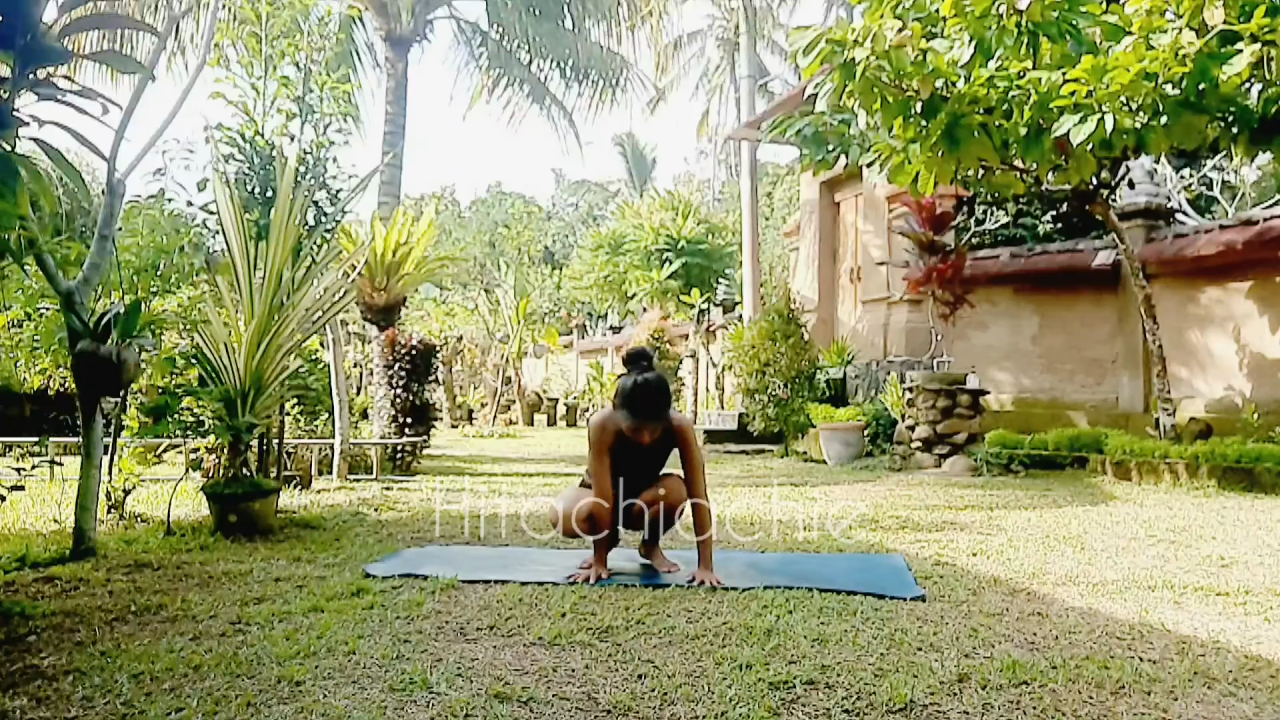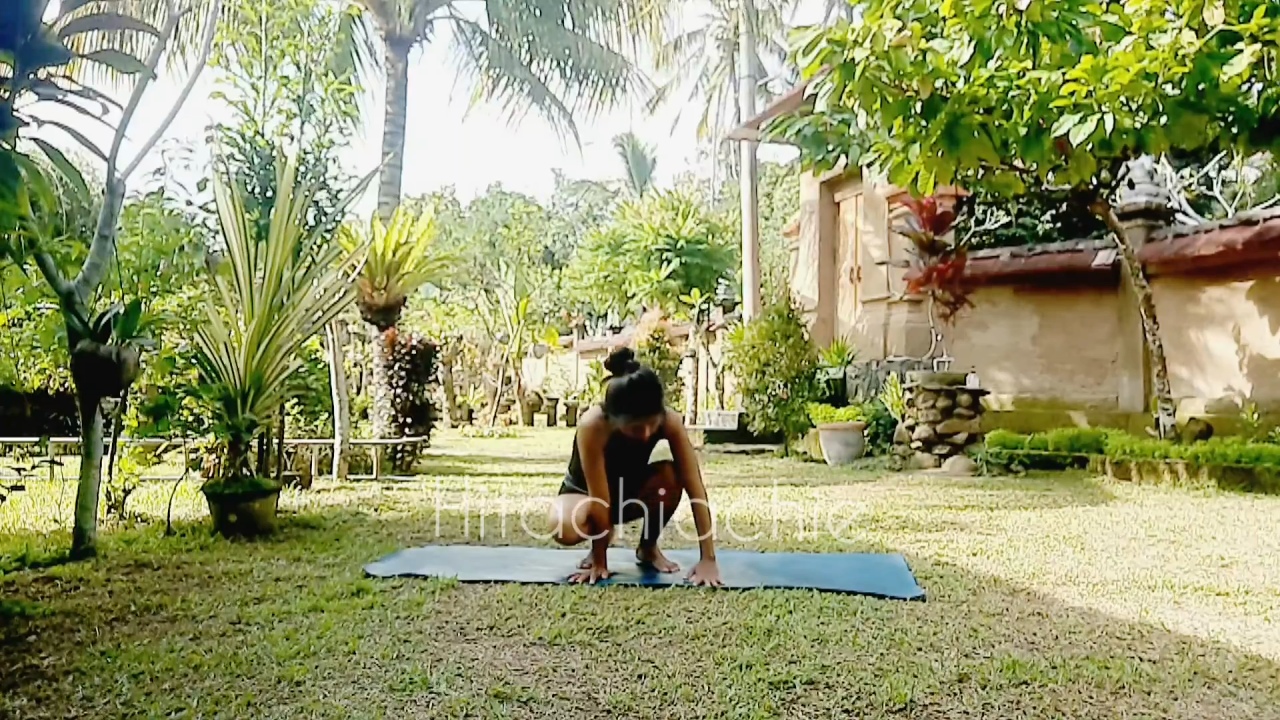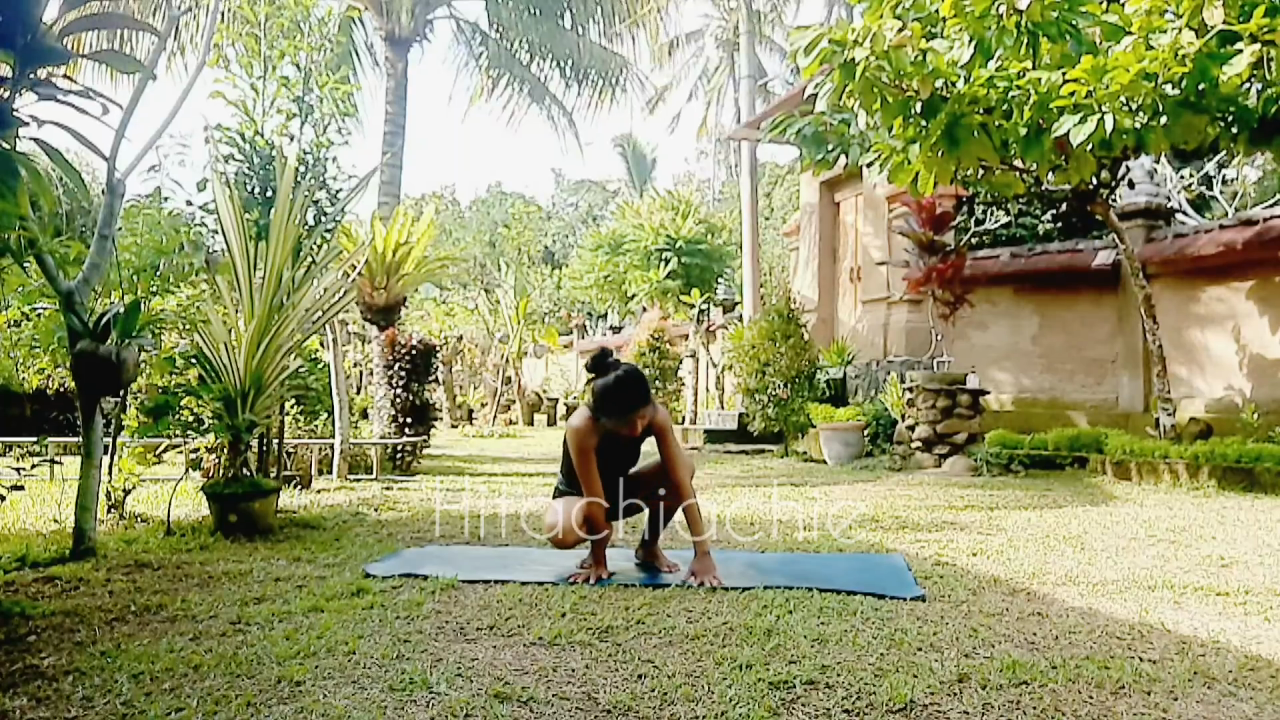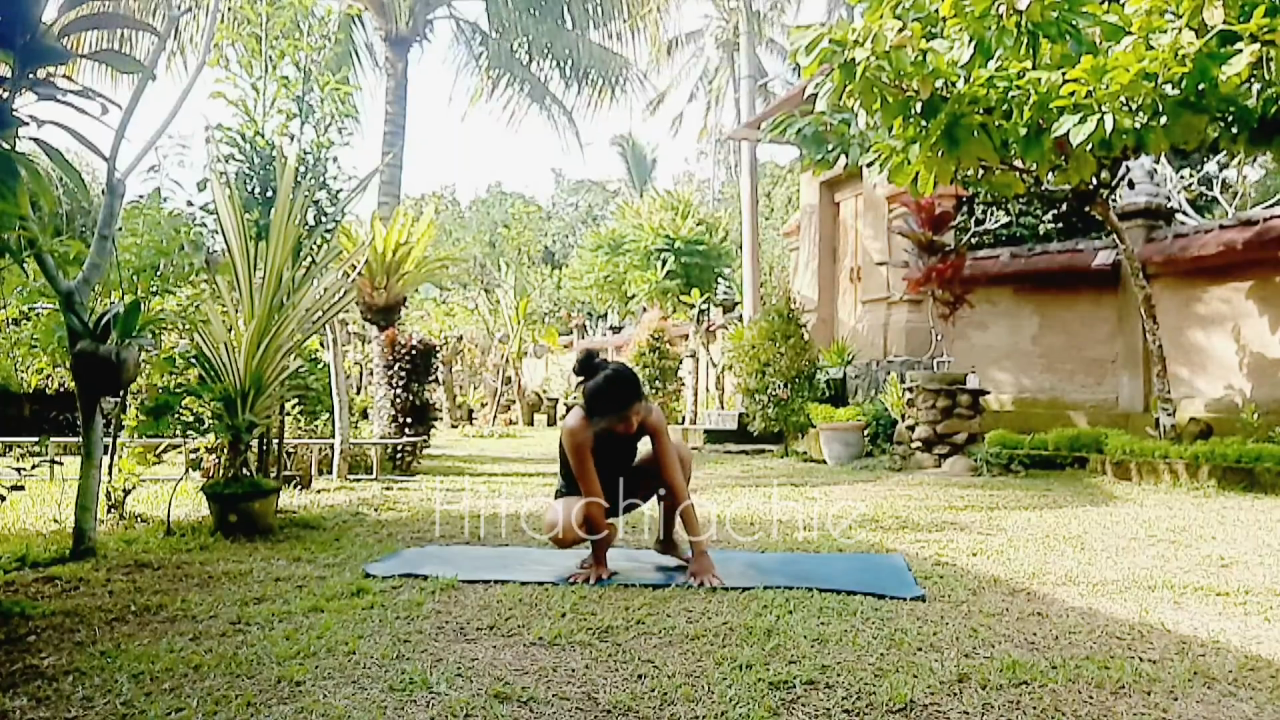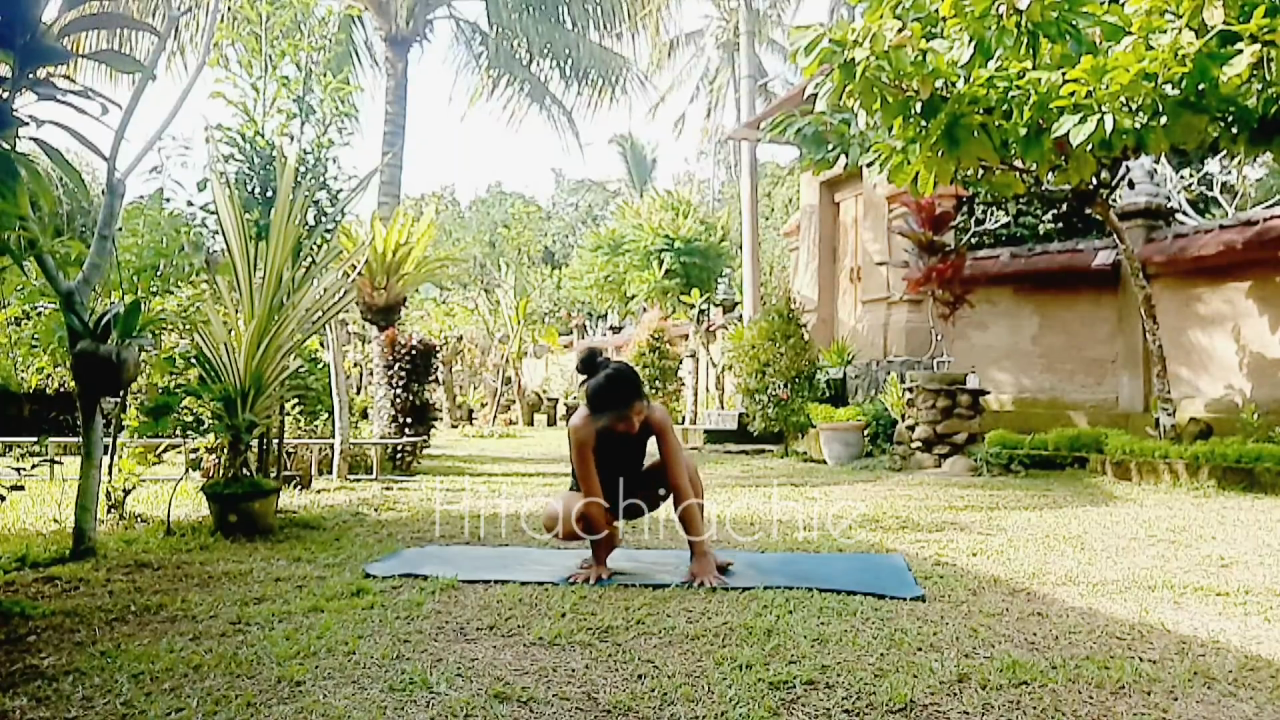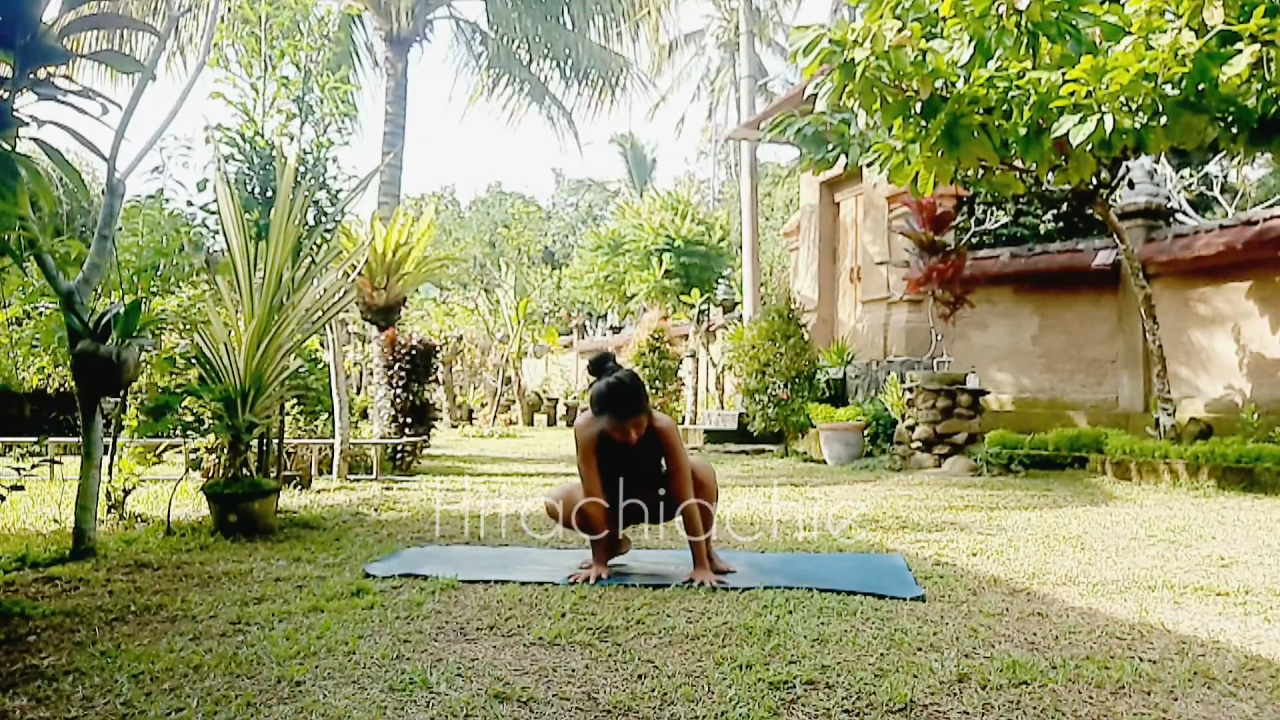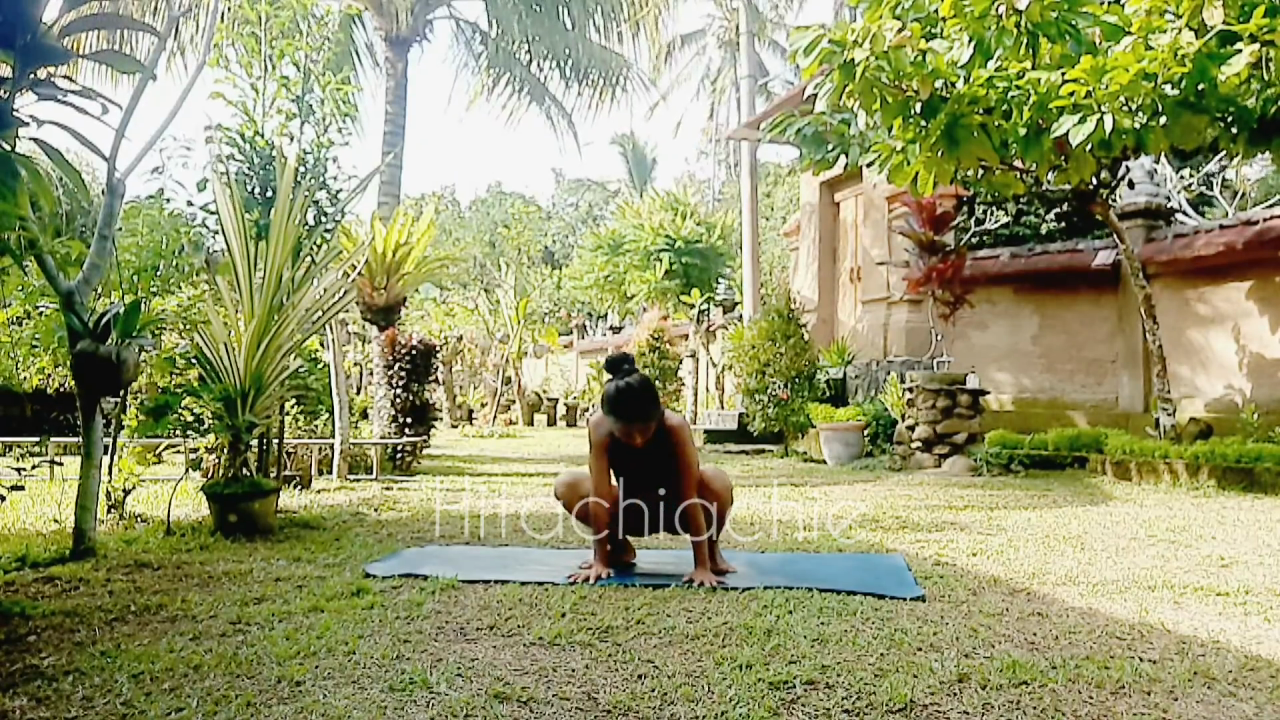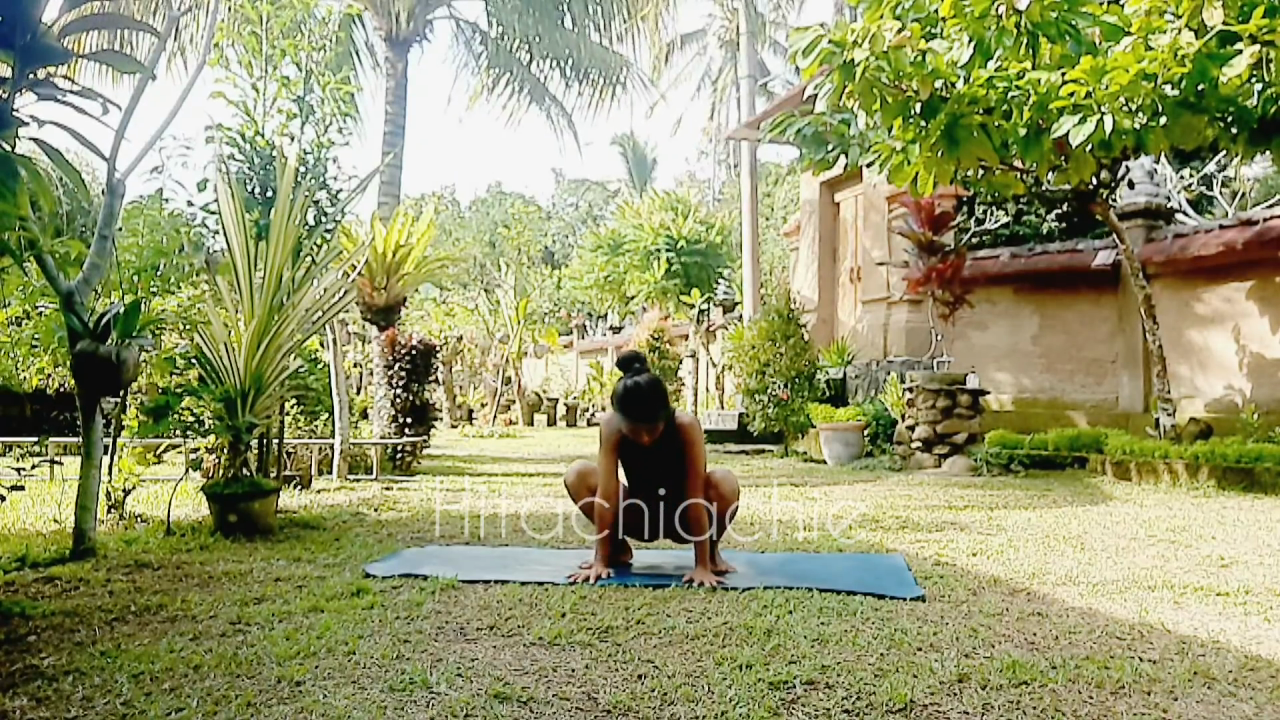
dt=0.3s
person 1, frame 1
left shoulder: (680, 427)
right shoulder: (602, 424)
left elbow: (698, 497)
right elbow: (602, 500)
left wrist: (705, 565)
right wrist: (599, 562)
left hip: (643, 499)
right hip: (606, 496)
left knee: (677, 491)
right knee: (562, 516)
left ankle: (650, 545)
right ankle: (608, 538)
person 1, frame 2
left shoulder: (669, 422)
right shoulder: (592, 425)
left elbow: (694, 487)
right elbow: (598, 500)
left wrist: (708, 558)
right wrist: (599, 562)
left hip: (626, 493)
right hip: (583, 494)
left knee: (672, 475)
right knee: (563, 530)
left ankle: (648, 547)
right ankle: (602, 536)
person 1, frame 3
left shoulder: (657, 417)
right shoulder: (582, 427)
left elbow: (683, 484)
right elbow: (594, 500)
left wrist: (702, 554)
right wrist: (598, 562)
left hip: (620, 490)
right hip: (577, 495)
left knee: (681, 468)
right knee: (560, 534)
left ankle: (649, 547)
right ankle: (601, 536)
person 1, frame 4
left shoulder: (650, 416)
right shoulder: (577, 428)
left elbow: (676, 483)
right elbow: (594, 501)
left wrist: (699, 552)
right wrist: (599, 562)
left hip: (623, 487)
right hip: (580, 496)
left knee: (680, 452)
right knee: (559, 530)
left ankle: (667, 539)
right ankle: (605, 534)
person 1, frame 5
left shoulder: (656, 415)
right shoulder: (582, 426)
left elbow: (681, 485)
right elbow: (593, 500)
left wrist: (701, 554)
right wrist: (599, 562)
left hip: (635, 491)
right hip: (597, 497)
left knee: (684, 464)
right knee: (554, 519)
left ankle: (702, 552)
right ankle: (607, 537)
person 1, frame 6
left shoulder: (663, 427)
right shoulder: (587, 427)
left elbow: (685, 498)
right elbow: (593, 499)
left wrist: (701, 565)
right wrist: (599, 561)
left hip: (658, 499)
right hip: (614, 503)
left knee: (701, 471)
right knee: (558, 502)
left ankle: (707, 553)
right ankle: (614, 541)
person 1, frame 7
left shoulder: (675, 426)
right shoulder: (599, 426)
left elbow: (690, 497)
right elbow: (600, 497)
left wrist: (701, 565)
right wrist: (600, 560)
left hip: (675, 508)
right hip: (632, 511)
left knee: (716, 482)
right knee: (566, 485)
left ankle: (711, 551)
right ankle: (619, 546)
person 1, frame 8
left shoulder: (686, 426)
right shoulder: (611, 425)
left elbow: (696, 496)
right elbow: (606, 495)
left wrist: (702, 566)
right wrist: (600, 560)
left hip: (682, 517)
right hip: (641, 517)
left knee: (724, 484)
right knee: (577, 475)
left ankle: (711, 552)
right ankle: (617, 548)
